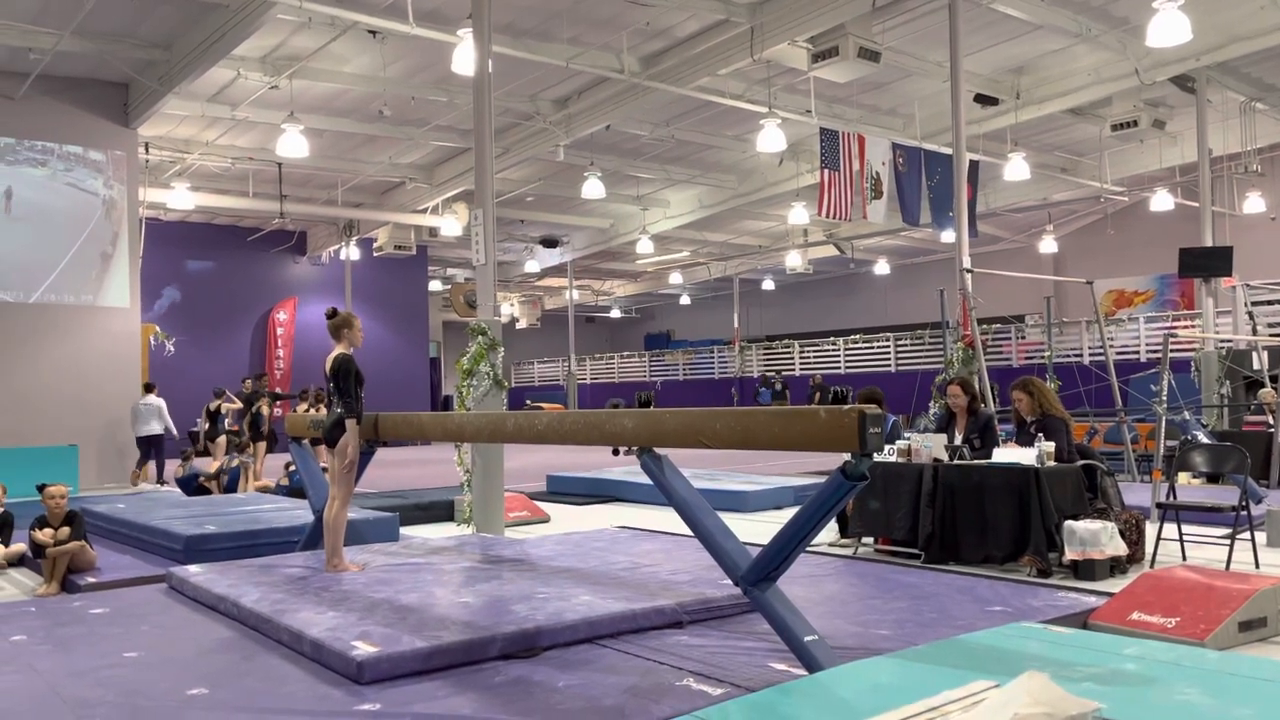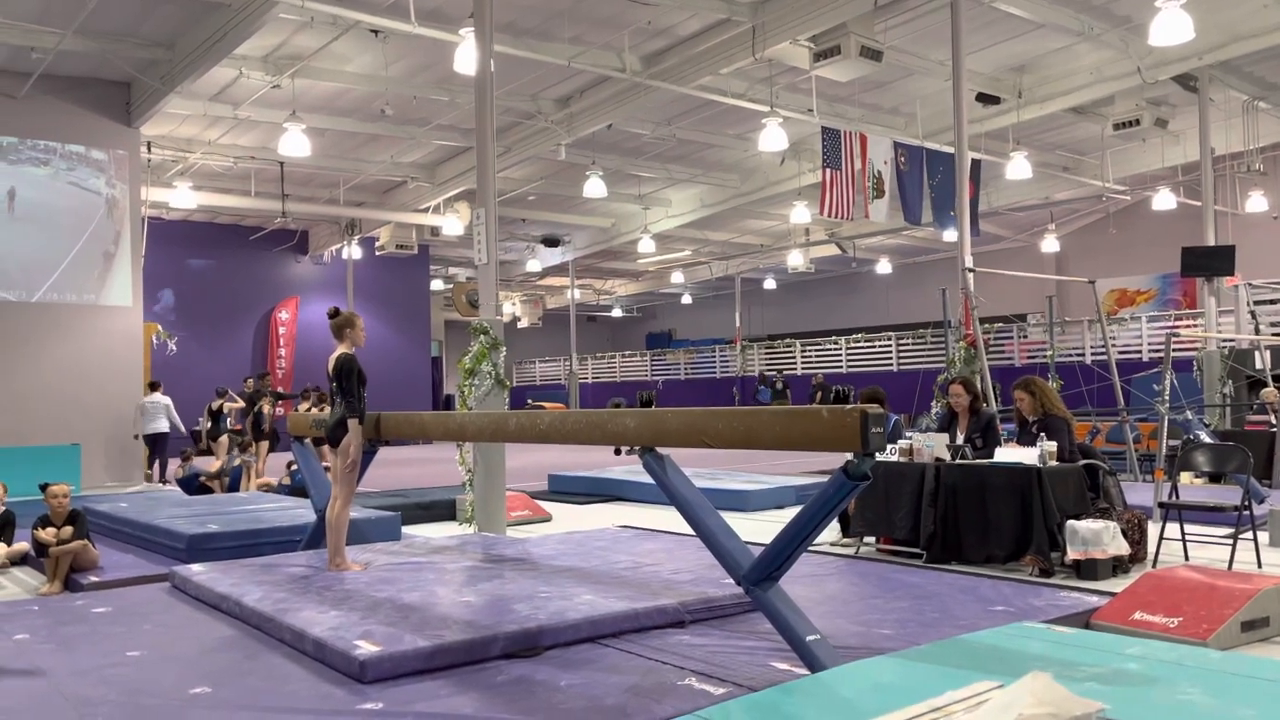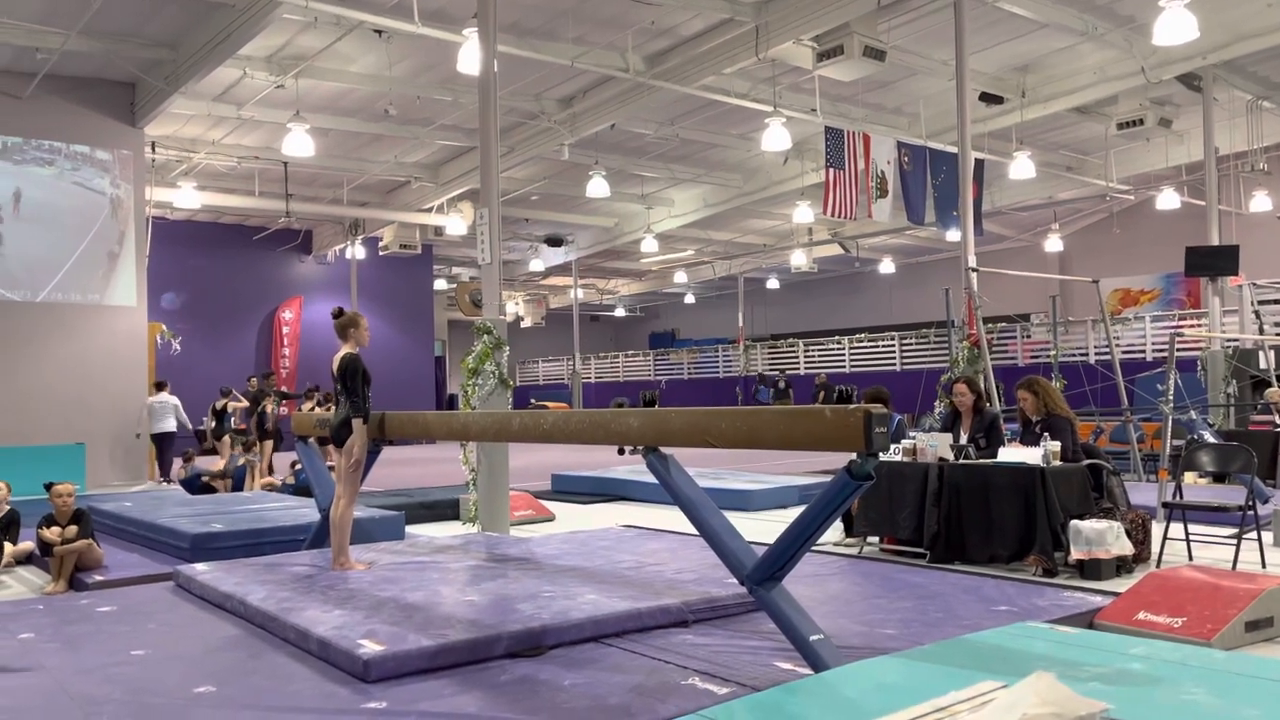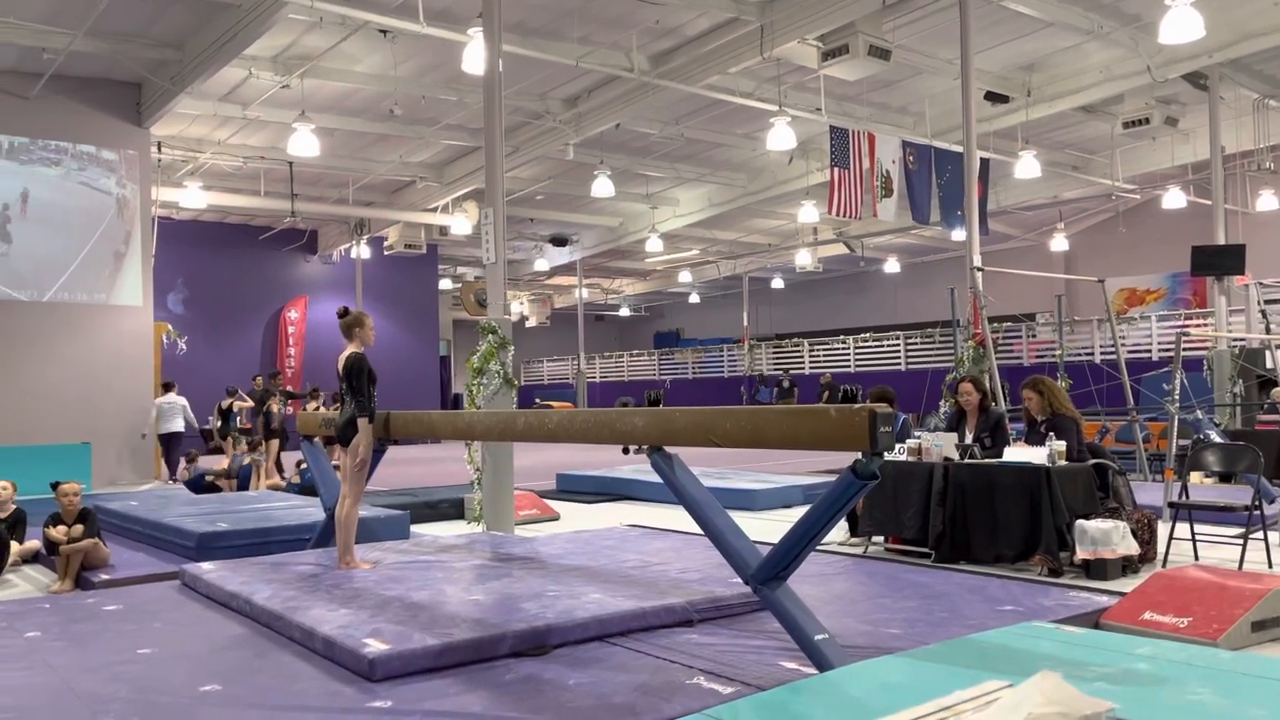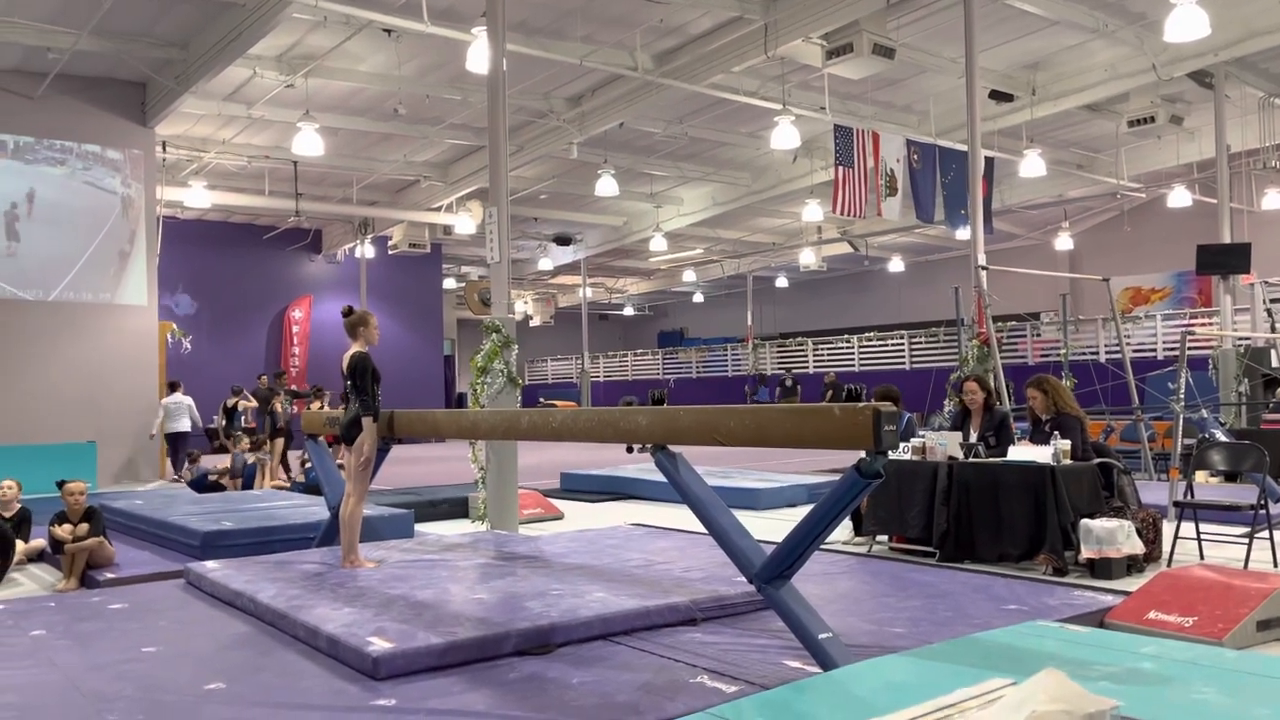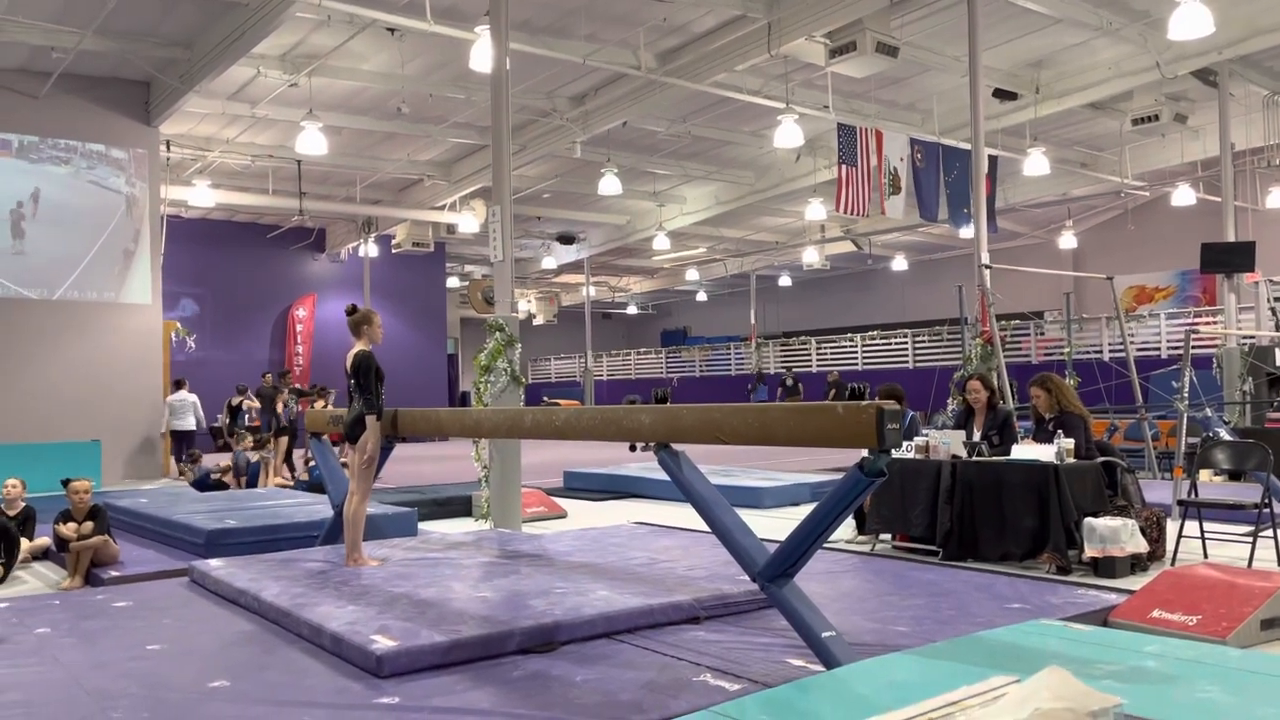
dt=0.1s
person 1, frame 1
left shoulder: (330, 360)
right shoulder: (346, 360)
right elbow: (349, 403)
right wrist: (353, 443)
left hip: (330, 427)
right hip: (343, 430)
left knee: (333, 496)
right knee: (343, 497)
left ankle: (331, 558)
right ankle: (337, 560)
person 1, frame 2
left shoulder: (333, 359)
right shoulder: (349, 360)
right elbow: (352, 403)
right wrist: (355, 442)
left hip: (333, 427)
right hip: (345, 429)
left knee: (336, 496)
right knee: (345, 497)
left ankle: (333, 557)
right ankle: (340, 560)
person 1, frame 3
left shoulder: (337, 359)
right shoulder: (354, 360)
right elbow: (356, 403)
right wrist: (359, 441)
left hip: (338, 426)
right hip: (350, 429)
left knee: (340, 495)
right knee: (349, 496)
left ankle: (337, 556)
right ankle: (343, 559)
person 1, frame 4
left shoulder: (342, 359)
right shoulder: (359, 359)
right elbow: (361, 402)
right wrist: (365, 441)
left hip: (343, 426)
right hip: (355, 429)
left knee: (345, 494)
right knee: (354, 496)
left ankle: (342, 556)
right ankle: (348, 558)
person 1, frame 5
left shoulder: (347, 358)
right shoulder: (363, 358)
right elbow: (366, 401)
right wrist: (369, 440)
left hip: (348, 425)
right hip: (360, 428)
left knee: (349, 493)
right knee: (358, 494)
left ankle: (347, 555)
right ankle: (352, 557)
person 1, frame 6
left shoulder: (350, 357)
right shoulder: (367, 357)
right elbow: (370, 399)
right wrist: (373, 439)
left hip: (351, 423)
right hip: (364, 426)
left knee: (353, 492)
right knee: (362, 493)
left ankle: (351, 553)
right ankle: (356, 556)
